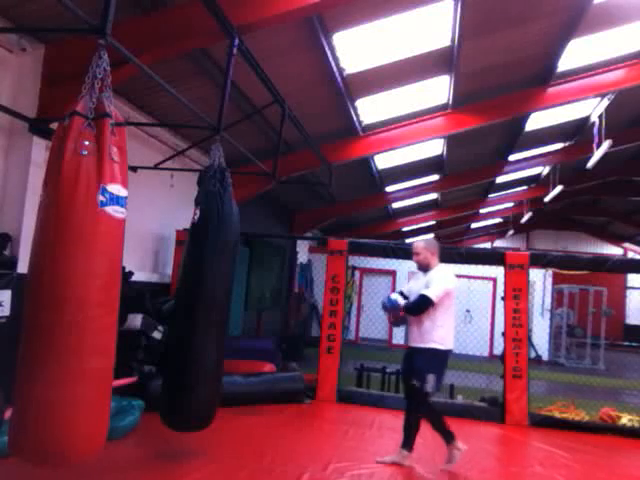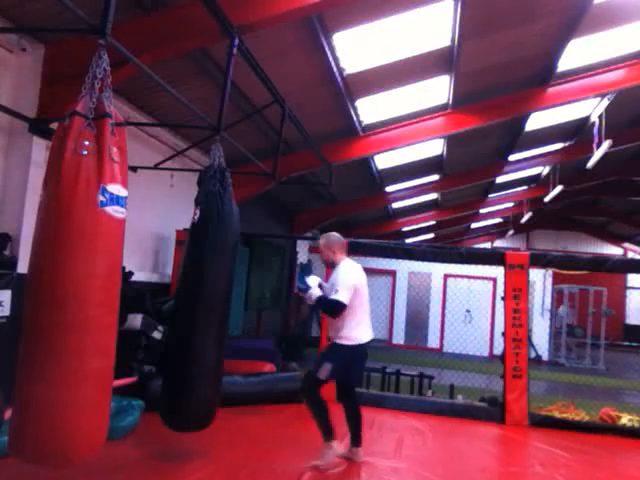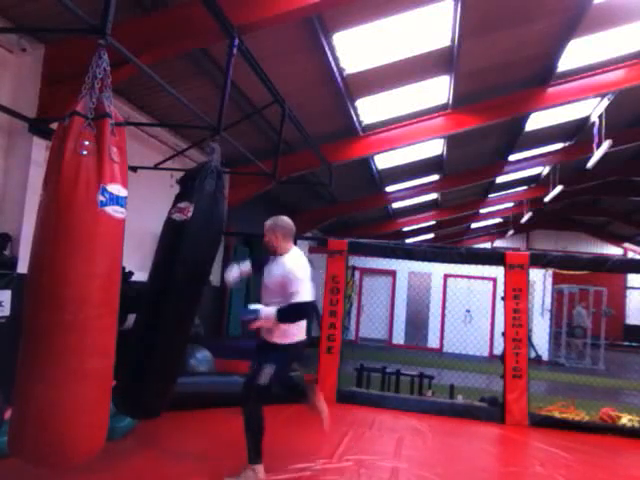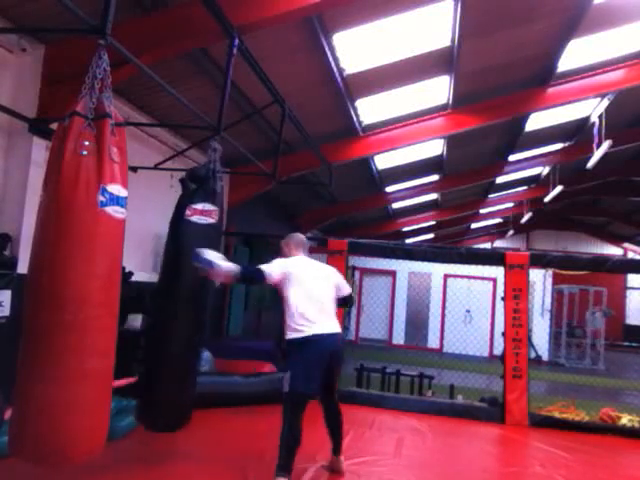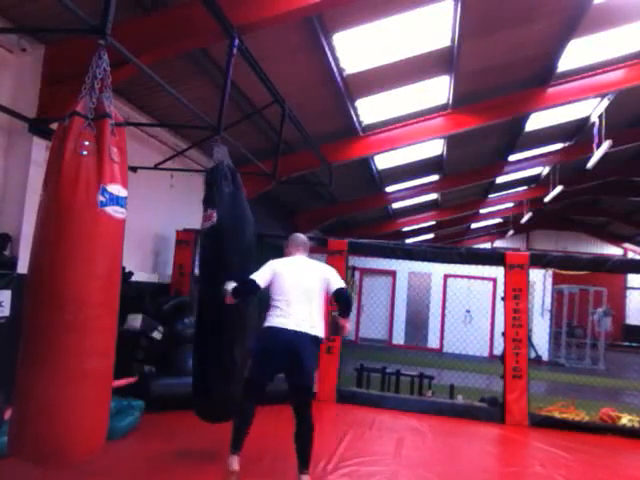
dt=1s
person 1, frame 1
left shoulder: (443, 277)
right shoulder: (420, 277)
left elbow: (420, 306)
right elbow: (401, 299)
left wrist: (400, 309)
right wrist: (397, 307)
left hip: (433, 349)
right hip: (416, 347)
left knee: (421, 401)
right knee: (413, 399)
left ankle: (453, 443)
right ankle: (404, 452)
person 1, frame 2
left shoulder: (344, 273)
right shoulder: (351, 268)
left elbow: (334, 309)
left wrist: (313, 293)
right wrist: (322, 288)
left hip: (347, 344)
right hip: (357, 342)
left knee: (310, 387)
right knee: (347, 393)
left ankle: (331, 444)
right ankle: (354, 448)
person 1, frame 3
left shoulder: (293, 266)
right shoulder: (288, 255)
left elbow: (304, 308)
right elbow: (265, 262)
left wrist: (268, 314)
right wrist: (243, 268)
left hip: (282, 343)
right hip: (273, 337)
left knee: (251, 397)
right knee: (269, 382)
right ankle: (312, 395)
person 1, frame 4
left shoulder: (287, 266)
right shoulder: (329, 271)
left elbow: (256, 275)
right elbow: (348, 300)
left wrist: (226, 269)
left hip: (310, 343)
right hip: (335, 339)
left knee: (293, 410)
right knee: (329, 401)
right ankle: (337, 459)
person 1, frame 5
left shoulder: (277, 265)
right shoulder: (326, 270)
left elbow: (249, 287)
right elbow: (344, 298)
left wrist: (231, 293)
right wrist: (342, 319)
left hip: (273, 336)
right hip: (306, 341)
left knee: (250, 397)
right knee: (303, 410)
left ankle: (234, 458)
